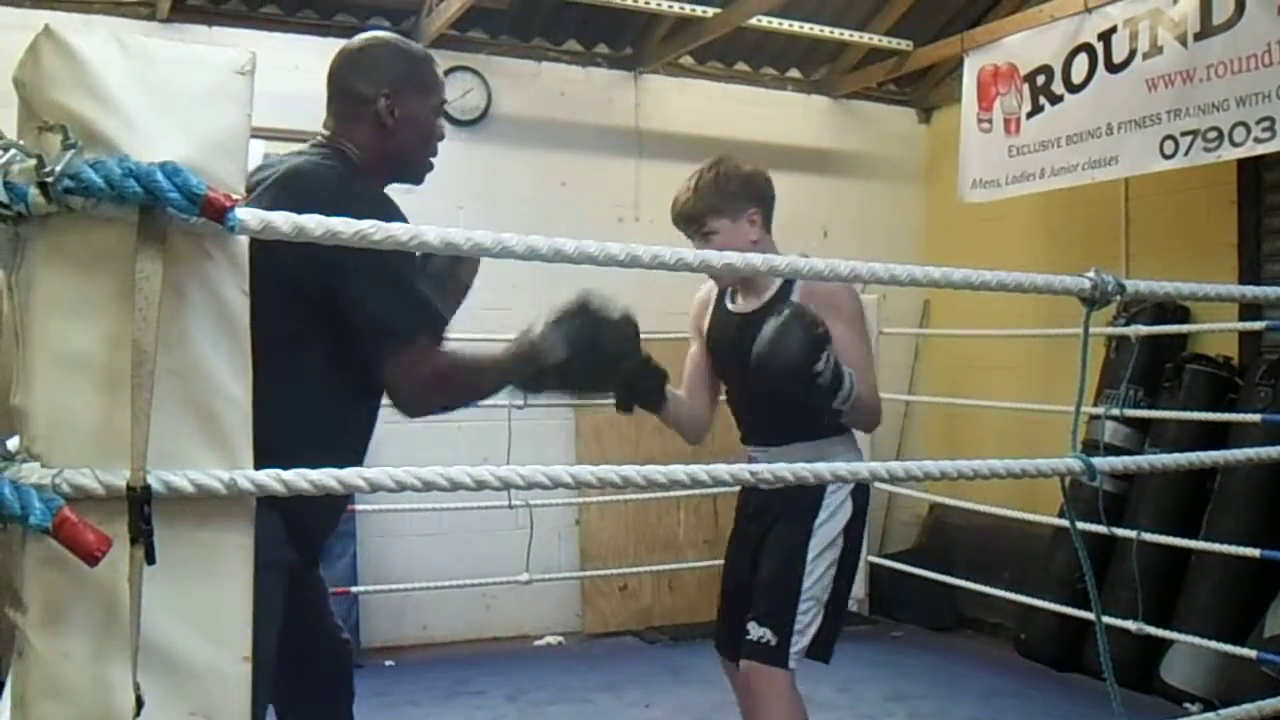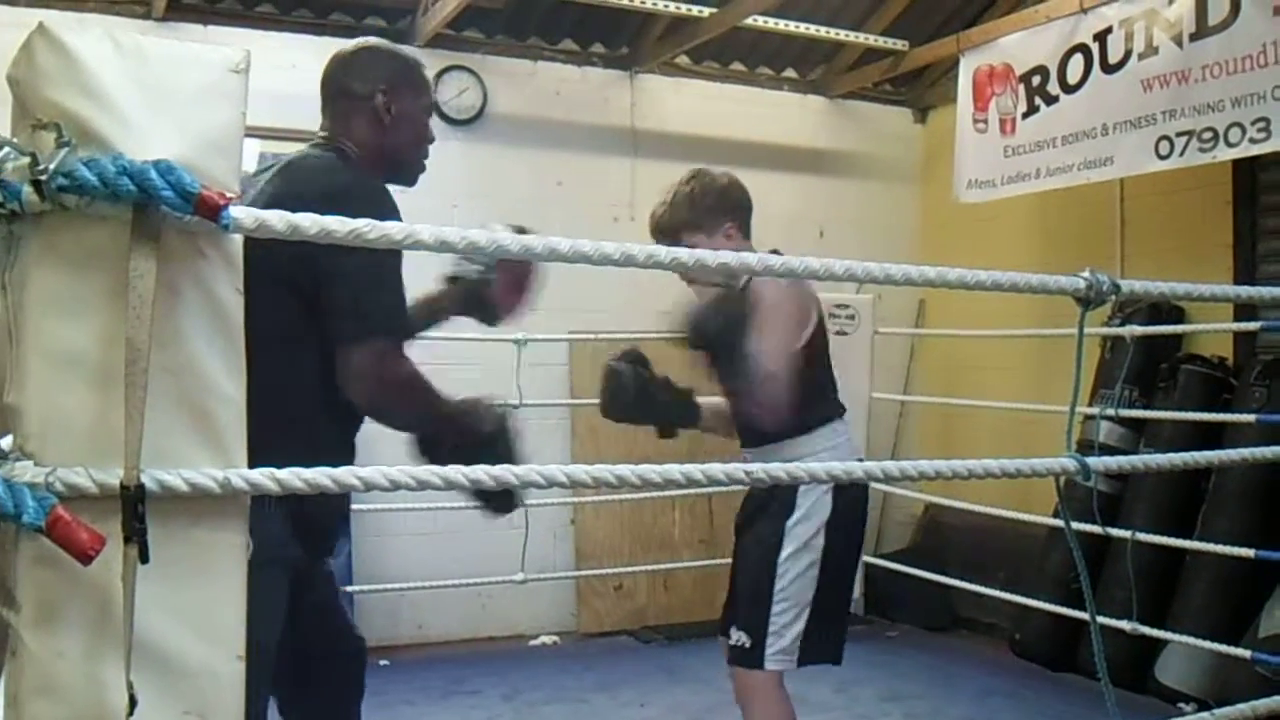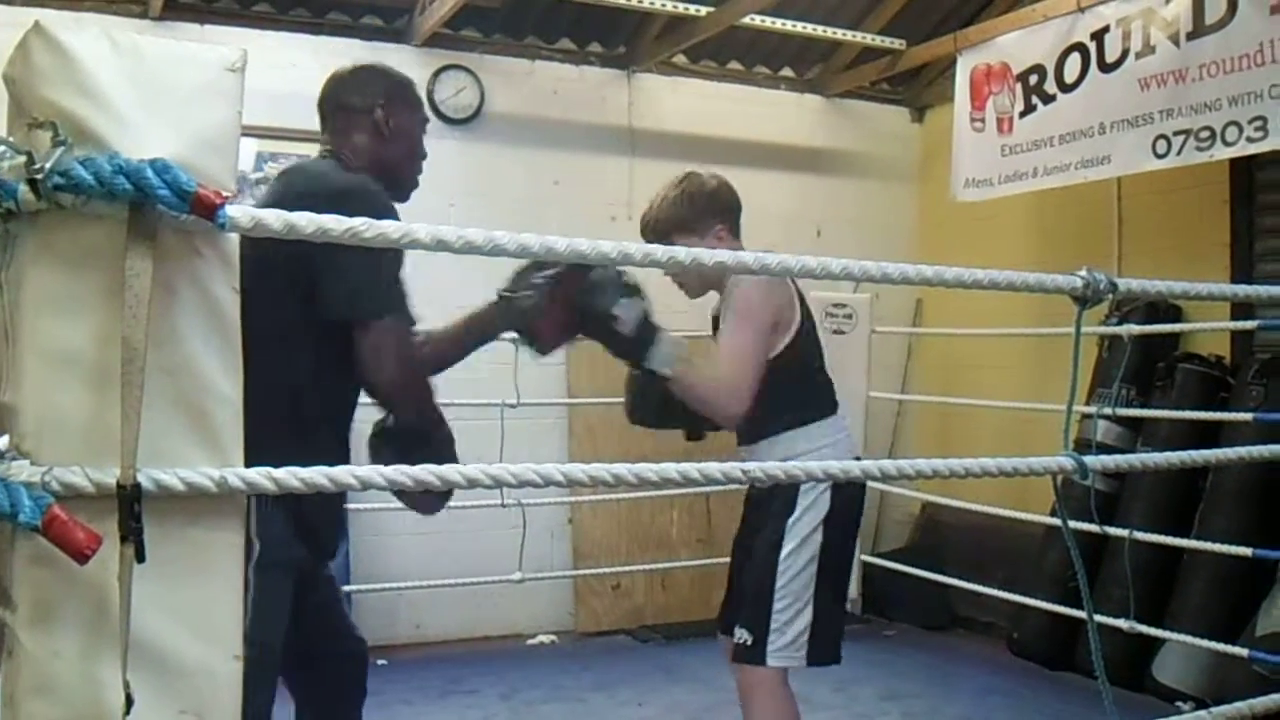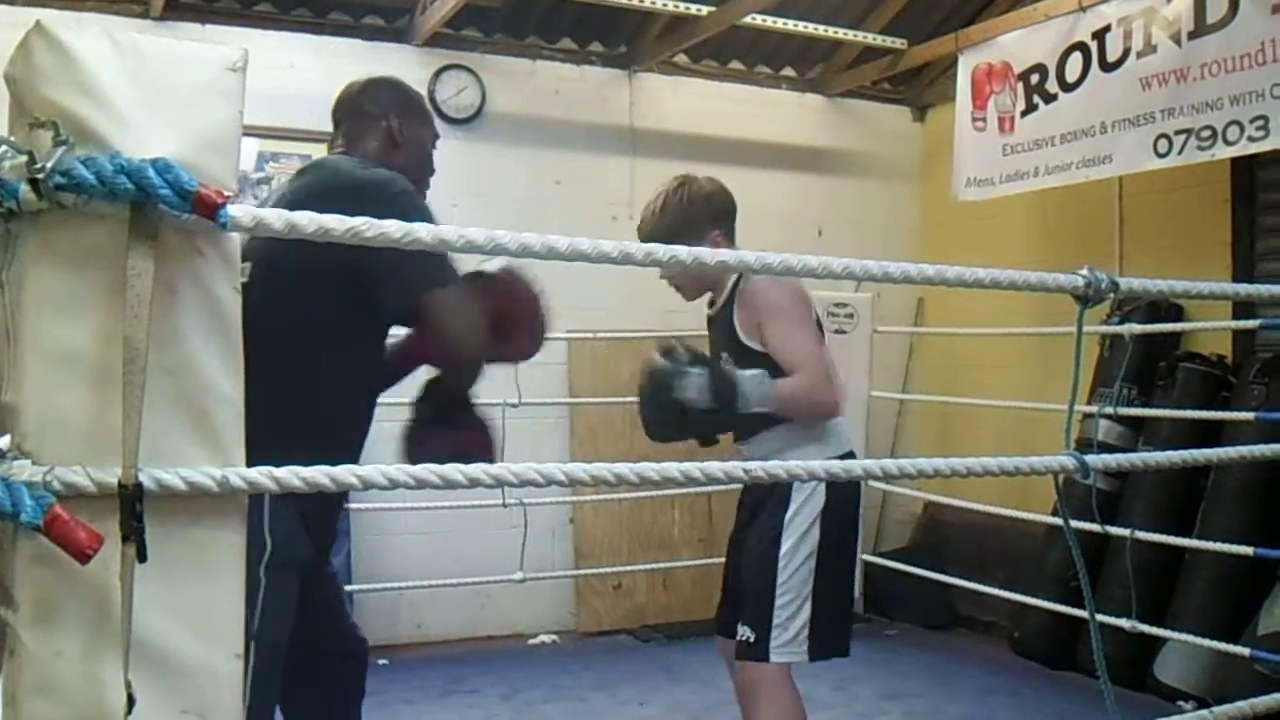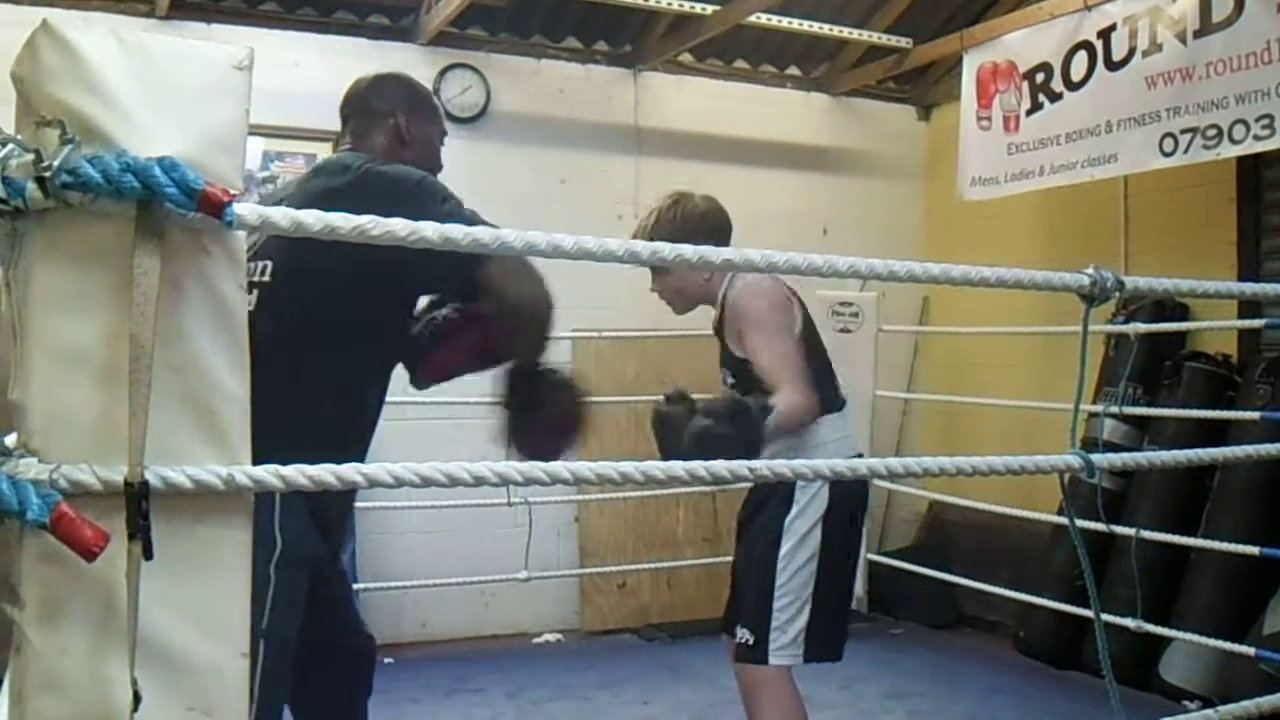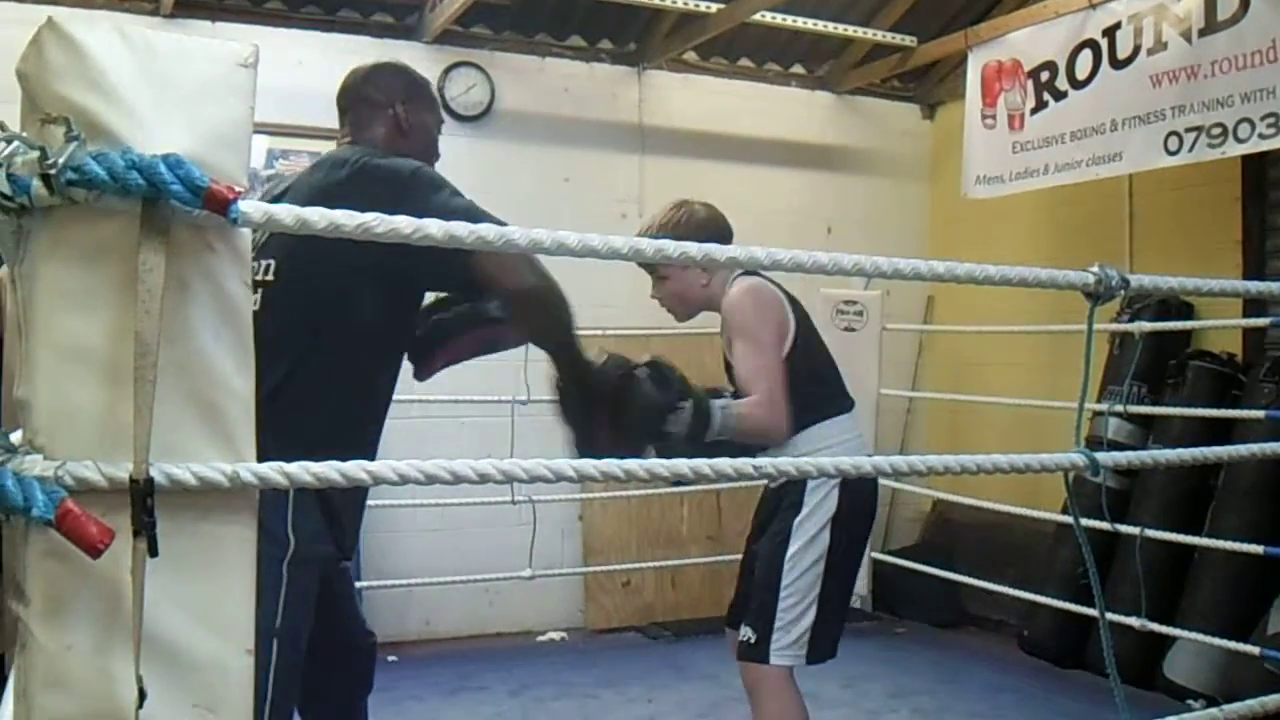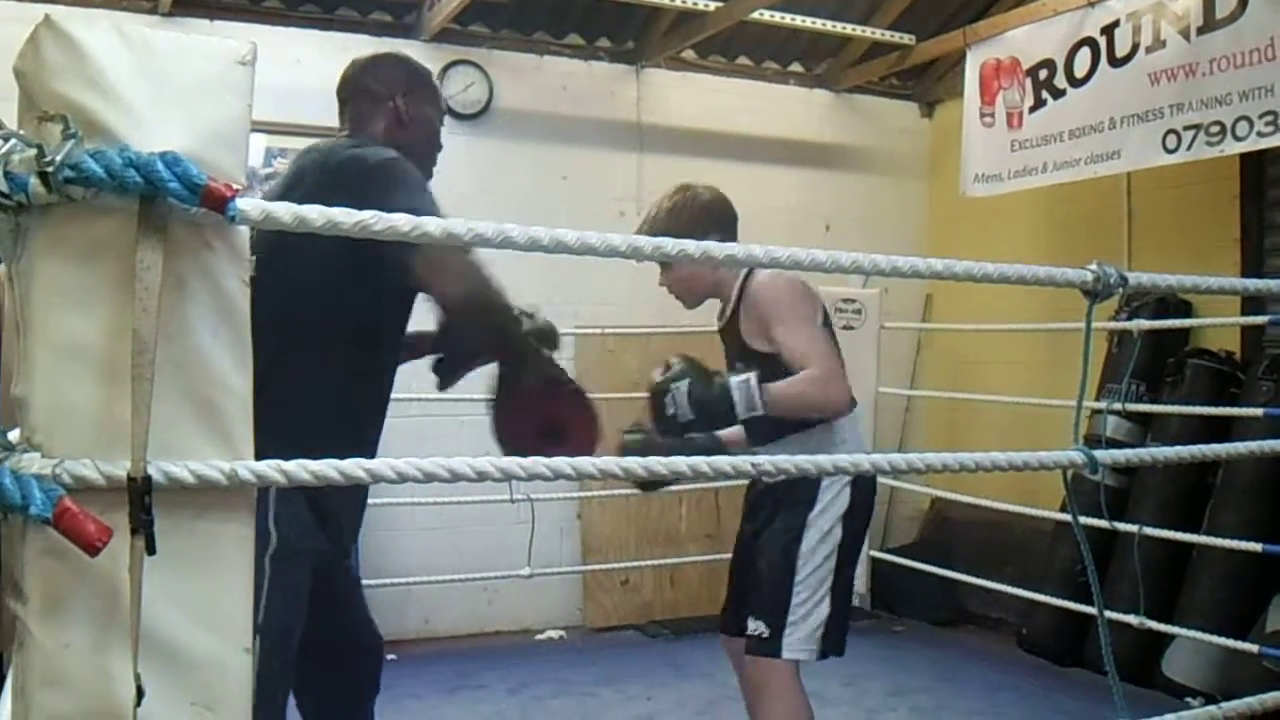
dt=0.1s
person 1, frame 1
left shoulder: (291, 181)
right shoulder: (350, 207)
right elbow: (418, 381)
left wrist: (421, 302)
right wrist: (539, 351)
left hip: (268, 503)
person 1, frame 2
left shoulder: (293, 184)
right shoulder: (353, 198)
right elbow: (372, 378)
left wrist: (456, 299)
right wrist: (463, 424)
left hip: (274, 496)
right hip: (246, 496)
person 1, frame 3
left shoulder: (300, 194)
right shoulder: (350, 201)
left elbow: (365, 347)
right elbow: (390, 367)
left wrist: (500, 314)
right wrist: (429, 431)
left hip: (275, 498)
right hip: (248, 497)
person 1, frame 4
left shoulder: (309, 197)
right shoulder: (370, 194)
right elbow: (463, 335)
left hip: (272, 490)
right hip: (254, 491)
left knee: (331, 666)
person 1, frame 5
left shoulder: (304, 199)
right shoulder: (393, 190)
right elbow: (524, 296)
left wrist: (444, 343)
right wrist: (523, 358)
left hip: (280, 491)
right hip: (263, 492)
left knee: (342, 665)
person 1, frame 6
left shoulder: (299, 195)
right shoulder: (390, 182)
right elbow: (524, 283)
right wrist: (572, 365)
left hip: (293, 489)
right hip: (268, 493)
left knee: (344, 663)
person 1, frame 7
left shoulder: (314, 184)
right shoulder: (365, 173)
right elbow: (455, 283)
left wrist: (445, 341)
right wrist: (522, 354)
left hip: (292, 486)
right hip: (265, 487)
left knee: (347, 664)
person 2, frame 1
left shoulder: (822, 290)
right shoulder: (709, 305)
left elbow: (870, 412)
right elbow: (695, 424)
left wrist: (827, 381)
right wrist: (643, 383)
left hip: (822, 491)
right hip: (764, 490)
left knee: (768, 664)
right knee: (739, 658)
person 2, frame 2
left shoulder: (774, 289)
right shoulder: (732, 299)
left elbow: (773, 411)
left wrist: (732, 348)
right wrist: (672, 406)
left hip: (814, 486)
right hip: (780, 485)
left knee: (757, 665)
right knee: (743, 656)
person 2, frame 3
left shoulder: (756, 287)
right shoulder: (735, 294)
left elbow: (729, 401)
left wrist: (643, 339)
right wrist: (683, 410)
left hip: (812, 483)
right hip: (780, 482)
left knee: (760, 664)
right knee: (747, 652)
person 2, frame 4
left shoulder: (765, 290)
right shoulder: (727, 302)
left elbow: (821, 394)
left wrist: (728, 391)
right wrist: (706, 414)
left hip: (808, 480)
right hip: (779, 481)
left knee: (761, 660)
right knee: (738, 645)
person 2, frame 5
left shoulder: (753, 295)
right shoulder: (732, 306)
left elbow: (798, 402)
left wrist: (745, 428)
left hip: (814, 481)
right hip: (788, 481)
left knee: (763, 662)
right knee: (744, 647)
person 2, frame 6
left shoulder: (749, 298)
right shoulder: (741, 311)
left elbow: (768, 419)
left wrist: (685, 417)
left hip: (827, 481)
right hip: (795, 483)
left knee: (766, 662)
right knee: (750, 644)
person 2, frame 7
left shoulder: (771, 290)
right shoulder: (733, 309)
left elbow: (831, 392)
left wrist: (724, 395)
right wrist: (699, 446)
left hip: (825, 481)
right hip: (783, 481)
left knee: (771, 657)
right knee: (740, 641)
